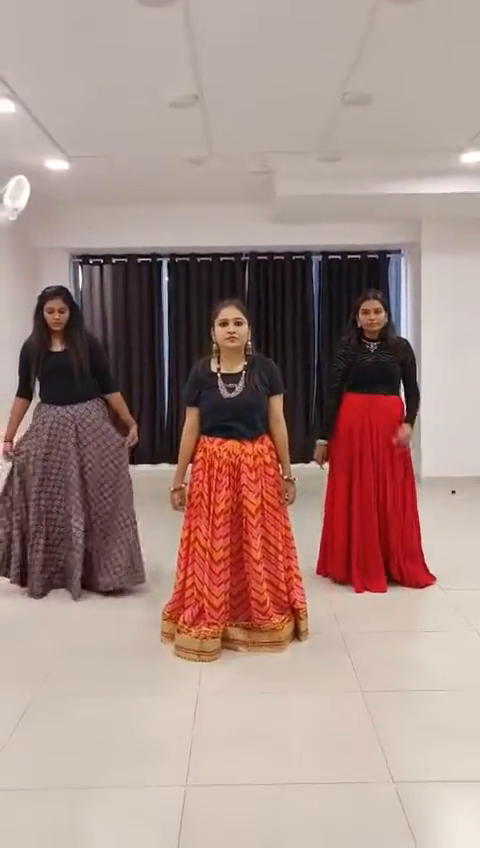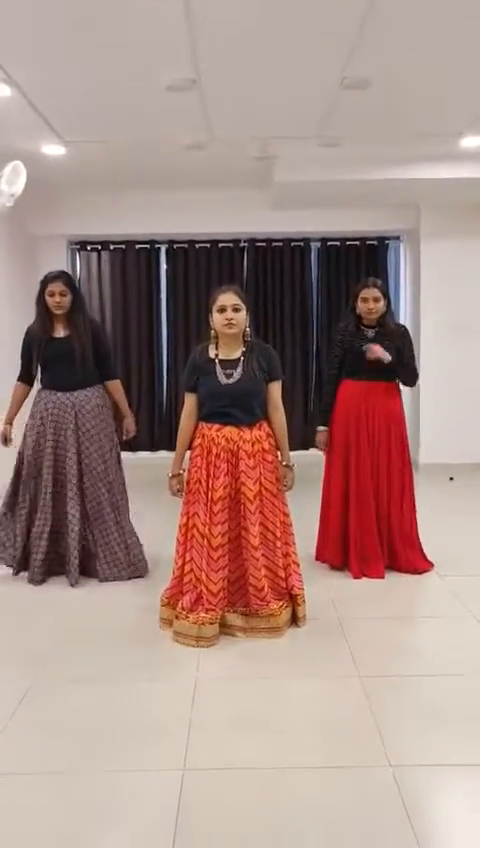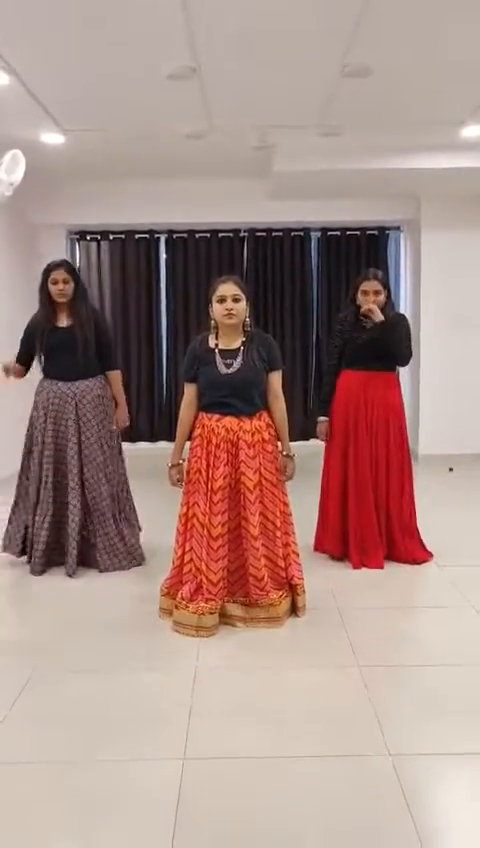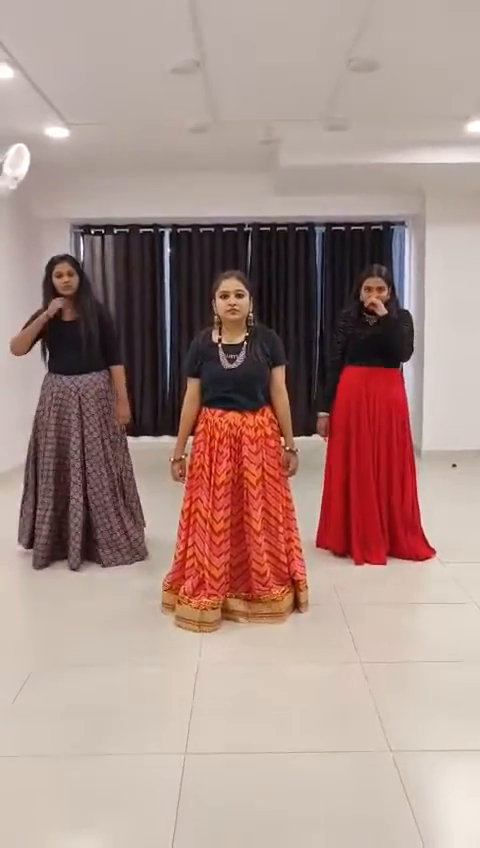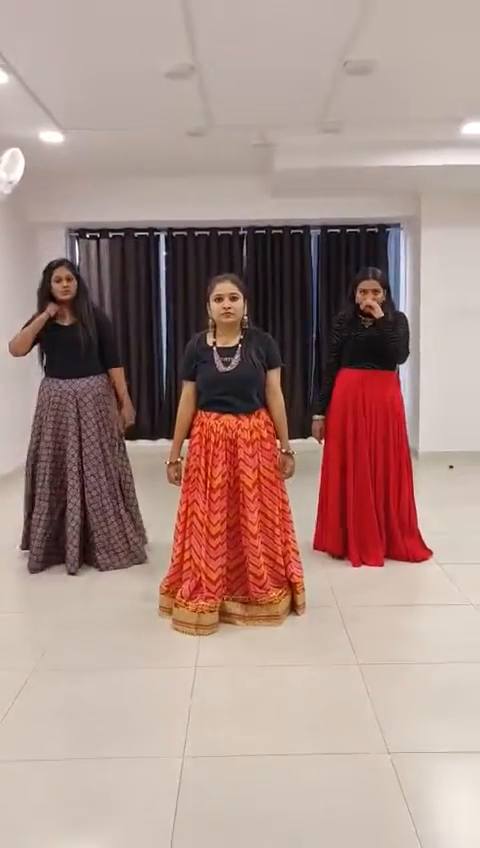
dt=0.2s
person 1, frame 1
left shoulder: (265, 369)
right shoulder: (200, 373)
left elbow: (277, 423)
right elbow: (190, 428)
left wrist: (287, 473)
right wrist: (178, 480)
left hip: (258, 466)
right hip: (212, 467)
left knee: (259, 544)
right knee: (211, 546)
left ankle: (261, 617)
right ankle: (208, 620)
person 1, frame 2
left shoulder: (264, 355)
right shoulder: (199, 359)
left elbow: (276, 409)
right elbow: (189, 414)
left wrist: (286, 459)
right wrist: (176, 466)
left hip: (256, 453)
right hip: (210, 454)
left knee: (257, 530)
right knee: (210, 532)
left ankle: (260, 603)
right ankle: (207, 607)
person 1, frame 3
left shoulder: (264, 345)
right shoulder: (199, 349)
left elbow: (276, 399)
right elbow: (189, 404)
left wrist: (286, 448)
right wrist: (176, 456)
left hip: (256, 442)
right hip: (211, 444)
left knee: (257, 520)
right knee: (210, 522)
left ankle: (259, 592)
right ankle: (206, 596)
person 1, frame 4
left shoulder: (267, 340)
right shoulder: (202, 344)
left elbow: (279, 394)
right elbow: (192, 399)
left wrist: (290, 444)
right wrist: (178, 451)
left hip: (259, 437)
right hip: (214, 439)
left knee: (260, 515)
right knee: (213, 517)
left ankle: (262, 588)
right ankle: (210, 591)
person 1, frame 5
left shoulder: (262, 343)
right shoulder: (197, 347)
left elbow: (275, 396)
right elbow: (187, 402)
left wrist: (286, 447)
right wrist: (174, 454)
left hip: (255, 440)
right hip: (210, 442)
left knee: (257, 519)
right knee: (209, 521)
left ankle: (259, 591)
right ankle: (206, 593)
person 2, frame 1
left shoulder: (87, 343)
right shoulder: (32, 347)
left elbow: (108, 386)
left wrist: (130, 423)
left hip: (89, 424)
right hip: (50, 427)
left knee: (96, 497)
right knee: (49, 499)
left ankle: (102, 570)
right ankle: (49, 570)
person 2, frame 2
left shoulder: (89, 329)
right shoulder: (35, 333)
left elbow: (109, 374)
right elbow: (26, 379)
left wrist: (126, 413)
left hip: (90, 410)
right hip: (50, 413)
left knee: (95, 484)
right knee: (50, 486)
left ankle: (102, 556)
right ankle: (49, 556)
person 2, frame 3
left shoulder: (92, 319)
right shoulder: (39, 322)
left elbow: (110, 365)
left wrist: (121, 405)
left hip: (92, 401)
right hip: (53, 402)
left knee: (96, 474)
right knee: (52, 475)
left ankle: (102, 545)
right ankle: (50, 546)
person 2, frame 4
left shoulder: (97, 313)
right shoulder: (43, 316)
left elbow: (114, 359)
right elbow: (17, 348)
left wrist: (122, 400)
right wrist: (48, 314)
left hip: (95, 394)
right hip: (58, 397)
left knee: (99, 467)
right knee: (57, 468)
left ankle: (107, 540)
right ankle: (56, 539)
person 2, frame 5
left shoulder: (94, 317)
right shoulder: (41, 321)
left elbow: (113, 362)
right elbow: (16, 349)
left wrist: (126, 403)
right wrist: (44, 316)
left hip: (93, 399)
right hip: (55, 401)
left knee: (98, 471)
right knee: (55, 472)
left ankle: (105, 543)
right ankle: (54, 543)
person 3, frame 1
left shoulder: (401, 347)
right shoulder: (347, 347)
left elbow: (413, 392)
right elbow: (333, 392)
left wrist: (408, 422)
right wrist: (323, 437)
left hip: (390, 427)
right hip: (352, 425)
left knee: (392, 498)
right knee: (353, 496)
left ankle: (399, 565)
right ankle: (355, 565)
person 3, frame 2
left shoulder: (398, 333)
right shoulder: (345, 332)
left elbow: (411, 377)
right elbow: (332, 379)
left wrist: (388, 359)
right wrist: (323, 423)
left hip: (386, 413)
right hip: (349, 412)
left knee: (389, 482)
right knee: (350, 483)
left ankle: (395, 551)
right ankle: (352, 551)
person 3, frame 3
left shoulder: (397, 321)
right shoulder: (345, 323)
left elbow: (403, 359)
right elbow: (332, 368)
left wrist: (381, 322)
right wrist: (324, 413)
left hip: (385, 402)
right hip: (349, 401)
left knee: (388, 472)
right knee: (349, 473)
left ankle: (394, 541)
right ankle: (350, 541)
person 3, frame 4
left shoulder: (401, 317)
right shoulder: (348, 318)
left elbow: (404, 353)
right elbow: (335, 364)
left wrist: (384, 316)
right wrist: (324, 408)
left hip: (388, 398)
right hip: (351, 397)
left knee: (391, 469)
right knee: (352, 469)
left ankle: (397, 537)
right ankle: (353, 537)
person 3, frame 5
left shoulder: (396, 320)
right shoulder: (343, 321)
left elbow: (400, 356)
right elbow: (331, 367)
left wrist: (380, 318)
right wrist: (319, 411)
left hip: (384, 400)
right hip: (348, 399)
left knee: (387, 472)
right knee: (349, 471)
left ankle: (394, 539)
right ankle: (350, 539)
